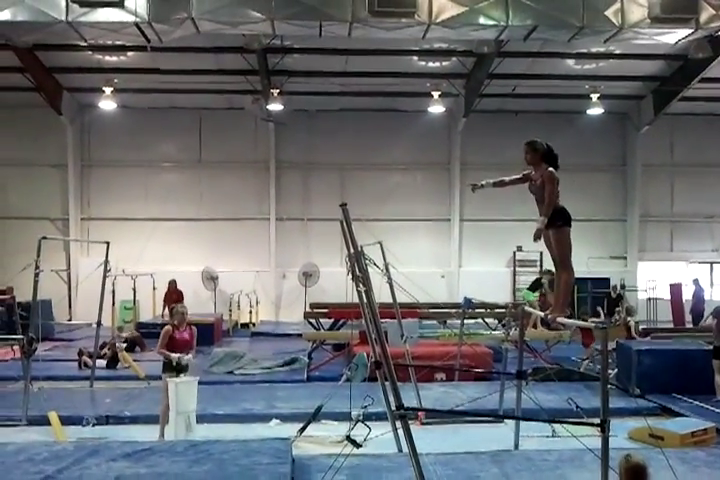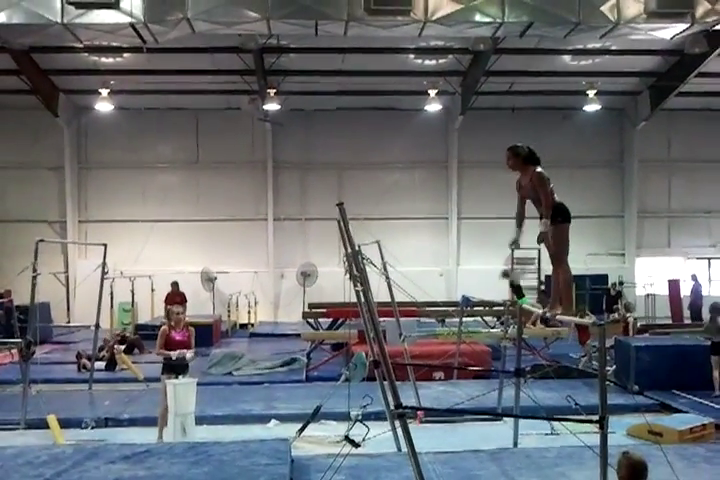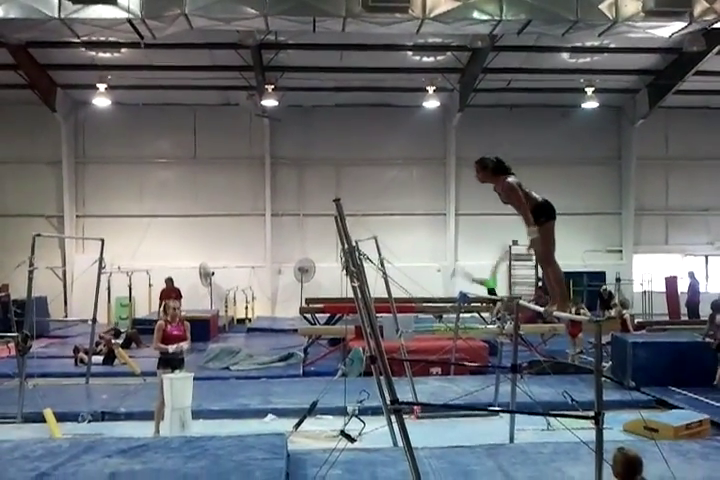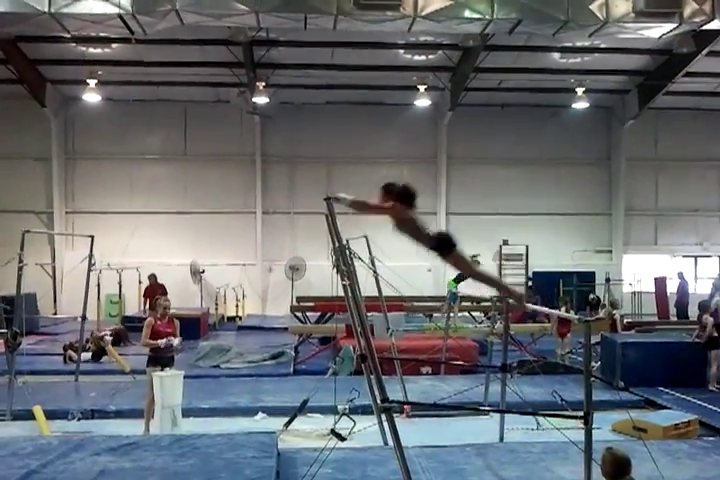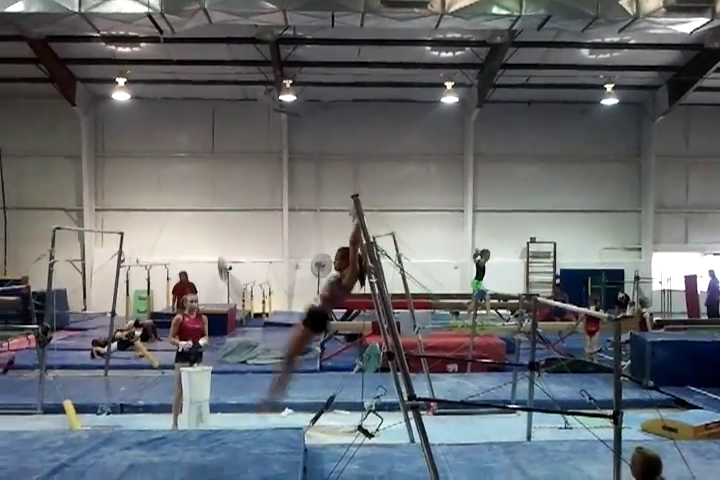
dt=0.5s
person 1, frame 1
left shoulder: (549, 173)
right shoulder: (531, 175)
left elbow: (550, 202)
right elbow: (507, 181)
left wrist: (540, 225)
right wrist: (483, 184)
left hip: (559, 218)
right hip: (548, 220)
left knee: (565, 265)
right knee: (558, 265)
left ankle: (563, 307)
right ankle: (557, 306)
person 1, frame 2
left shoulder: (537, 174)
right shoulder: (521, 181)
left elbow: (547, 202)
right elbow: (521, 208)
left wrist: (544, 228)
right wrist: (517, 234)
left hip: (557, 215)
right hip: (548, 217)
left knee: (560, 262)
right knee: (555, 263)
left ankle: (566, 306)
right ankle: (554, 304)
person 1, frame 3
left shoulder: (507, 185)
right shoulder: (499, 186)
left elbow: (524, 208)
left wrist: (534, 234)
right wrist: (532, 231)
left hip: (543, 211)
right hip: (535, 213)
left knee: (548, 260)
right knee: (543, 260)
left ankle: (563, 301)
right ankle: (558, 300)
person 1, frame 4
left shoulder: (394, 209)
right shoulder: (400, 210)
left elbow: (366, 206)
right elbow: (368, 207)
left wrist: (341, 198)
left hip: (441, 244)
right hip: (440, 242)
left knee: (473, 273)
right knee: (472, 272)
left ankle: (515, 296)
right ankle: (513, 295)
person 1, frame 5
left shoulder: (349, 275)
right shoulder: (343, 276)
left elbow: (353, 247)
right elbow: (353, 247)
left wrist: (357, 227)
left hip: (317, 318)
right hip: (315, 315)
left knee: (290, 356)
right knee: (290, 355)
left ankle: (274, 393)
person 2, frame 1
left shoulder: (192, 329)
right shoulder: (168, 329)
left elbow: (193, 348)
right elbow: (159, 349)
left wrist: (190, 356)
right wrist: (172, 356)
left hip: (184, 366)
right hip: (169, 366)
right knee: (168, 400)
right ankle: (161, 434)
person 2, frame 2
left shoulder: (190, 330)
right shoulder: (165, 329)
left elbow: (192, 348)
right elbow: (158, 350)
left wrist: (190, 354)
right wrist: (173, 353)
left hip: (184, 367)
right hip: (169, 367)
right knee: (166, 402)
right ankle: (160, 436)
person 2, frame 3
left shoulder: (185, 324)
right shoulder: (162, 324)
left elbow: (188, 342)
right elbow: (155, 345)
left wrist: (185, 346)
right wrist: (171, 347)
left hip: (179, 361)
right hip: (165, 362)
right knee: (163, 397)
right ankle: (156, 429)
person 2, frame 4
left shoulder: (175, 322)
right shoulder: (151, 321)
left elbow: (178, 341)
right elbow: (144, 341)
left wrist: (175, 342)
right wrist: (161, 342)
left hip: (169, 359)
right hip: (154, 360)
right knee: (152, 395)
right ankle: (146, 428)
person 2, frame 5
left shoulder: (203, 318)
right shoulder: (179, 318)
left elbow: (205, 336)
right elbow: (171, 338)
left wrist: (204, 341)
right wrist: (181, 344)
left hip: (197, 355)
right hip: (183, 356)
right knee: (180, 390)
right ankle: (175, 422)
